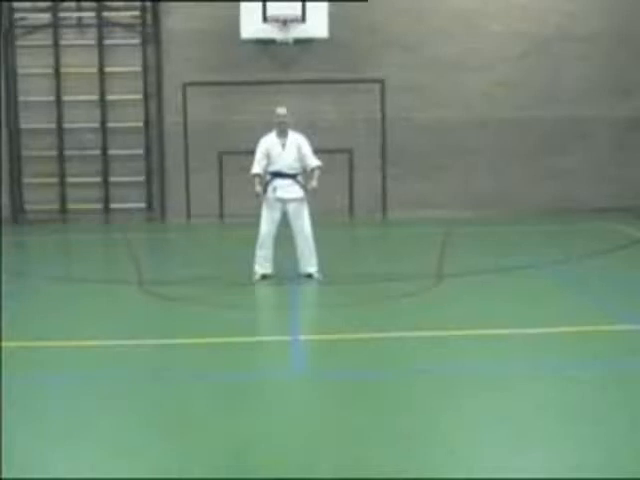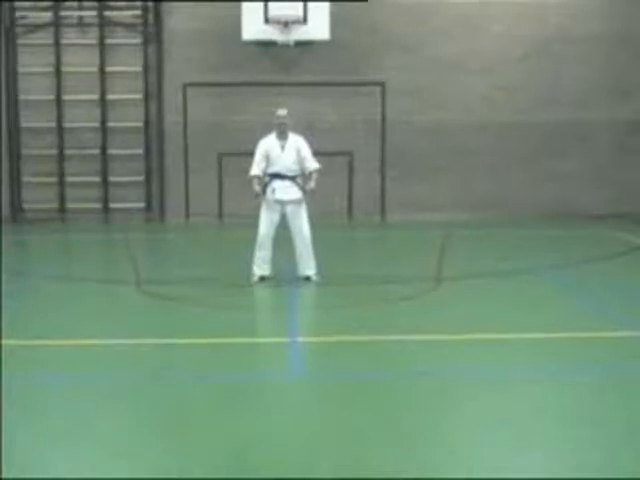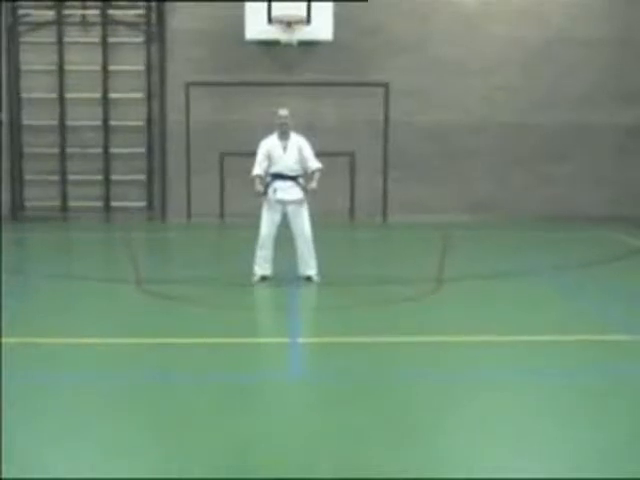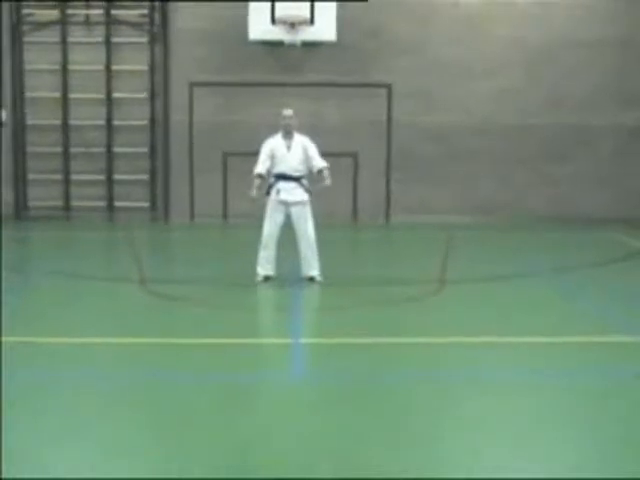
dt=0.4s
person 1, frame 1
left shoulder: (299, 139)
right shoulder: (266, 141)
left elbow: (311, 160)
right elbow: (258, 165)
left wrist: (314, 179)
right wrist: (257, 185)
left hip: (294, 188)
right hip: (273, 188)
left knee: (303, 230)
right knee: (266, 231)
left ankle: (309, 268)
right ankle: (263, 269)
person 1, frame 2
left shoulder: (299, 141)
right shoulder: (265, 142)
left elbow: (310, 163)
right elbow: (257, 166)
left wrist: (312, 181)
right wrist: (256, 185)
left hip: (293, 189)
right hip: (272, 190)
left knee: (302, 232)
right knee: (265, 232)
left ankle: (308, 271)
right ankle: (261, 271)
person 1, frame 3
left shoulder: (300, 141)
right shoulder: (267, 142)
left elbow: (312, 163)
right elbow: (260, 166)
left wrist: (314, 181)
right wrist: (258, 184)
left hip: (295, 190)
right hip: (274, 190)
left knee: (303, 232)
right knee: (266, 232)
left ankle: (309, 271)
right ankle: (262, 271)
person 1, frame 4
left shoulder: (305, 142)
right shoulder: (270, 143)
left elbow: (318, 162)
right elbow: (261, 166)
left wrist: (326, 178)
right wrist: (255, 187)
left hip: (299, 191)
right hip: (277, 190)
left knee: (307, 233)
right knee: (269, 233)
left ankle: (312, 272)
right ankle: (265, 271)
